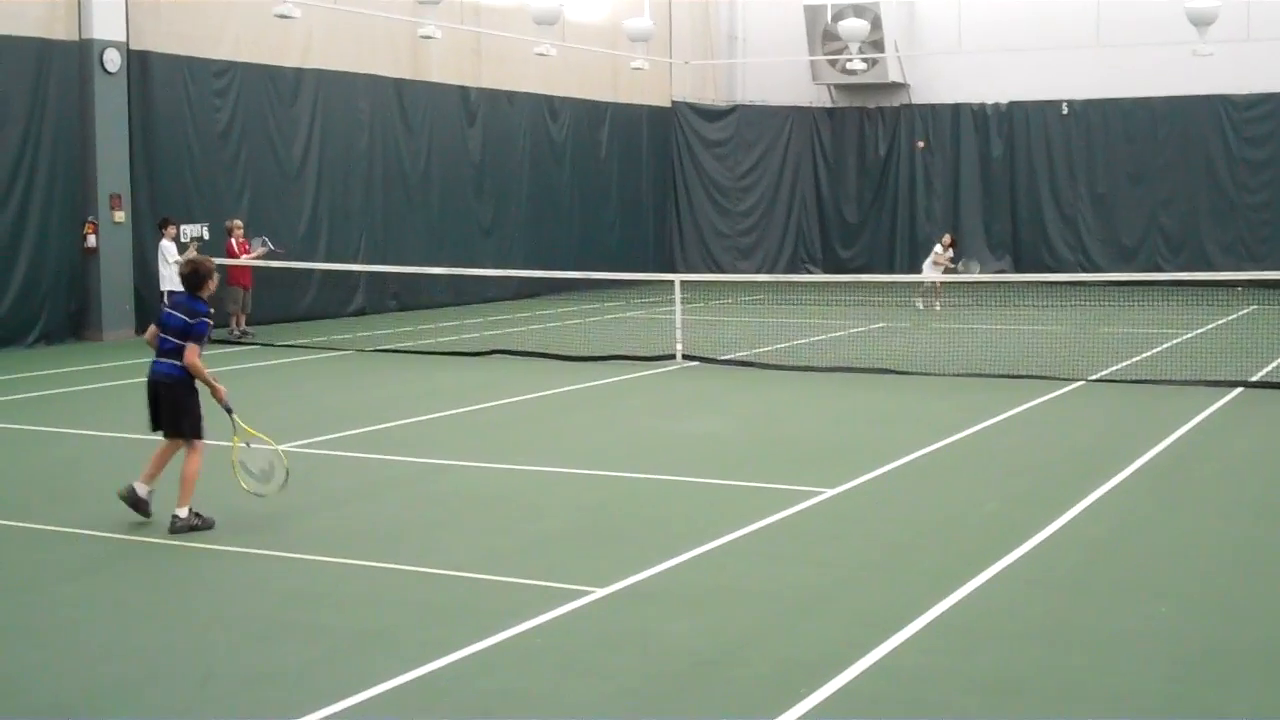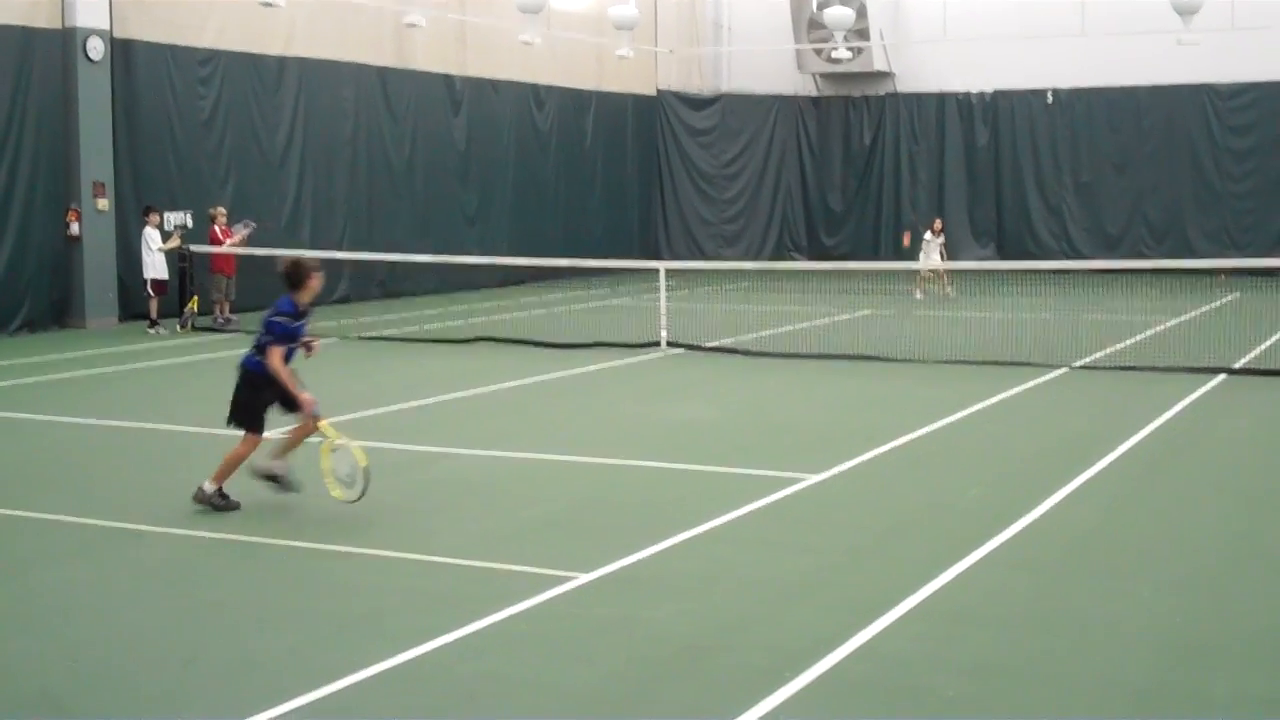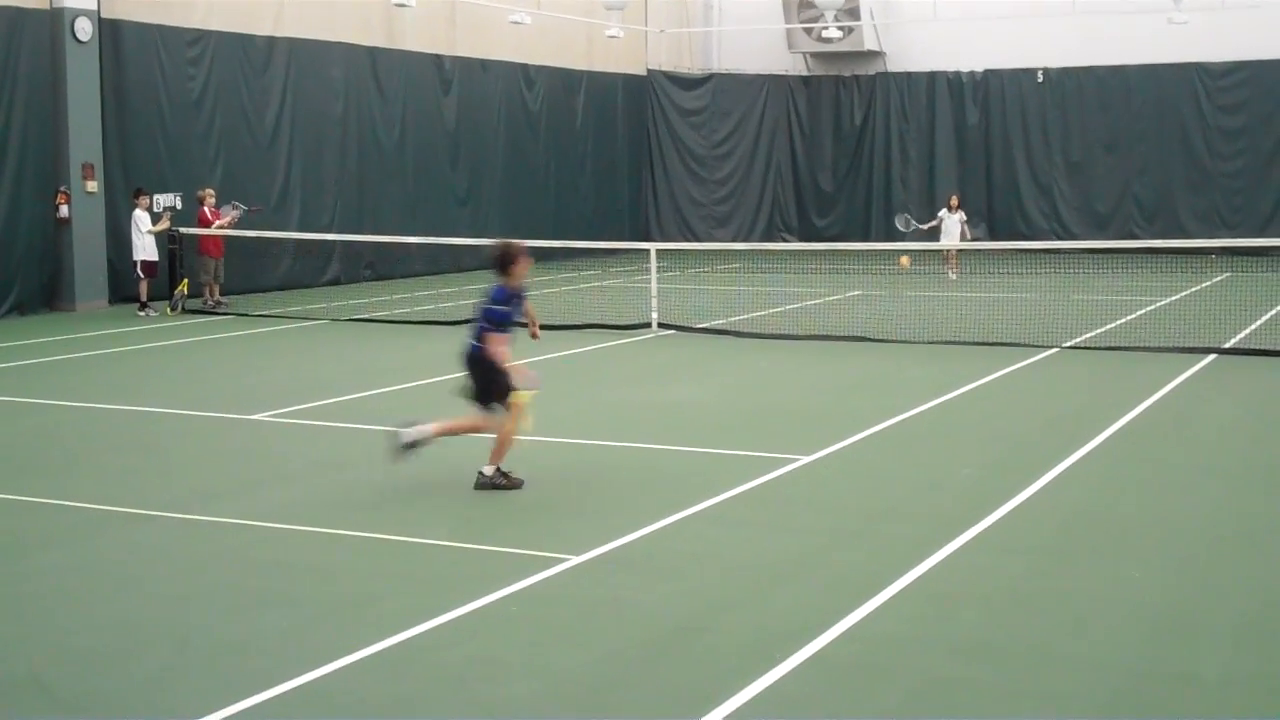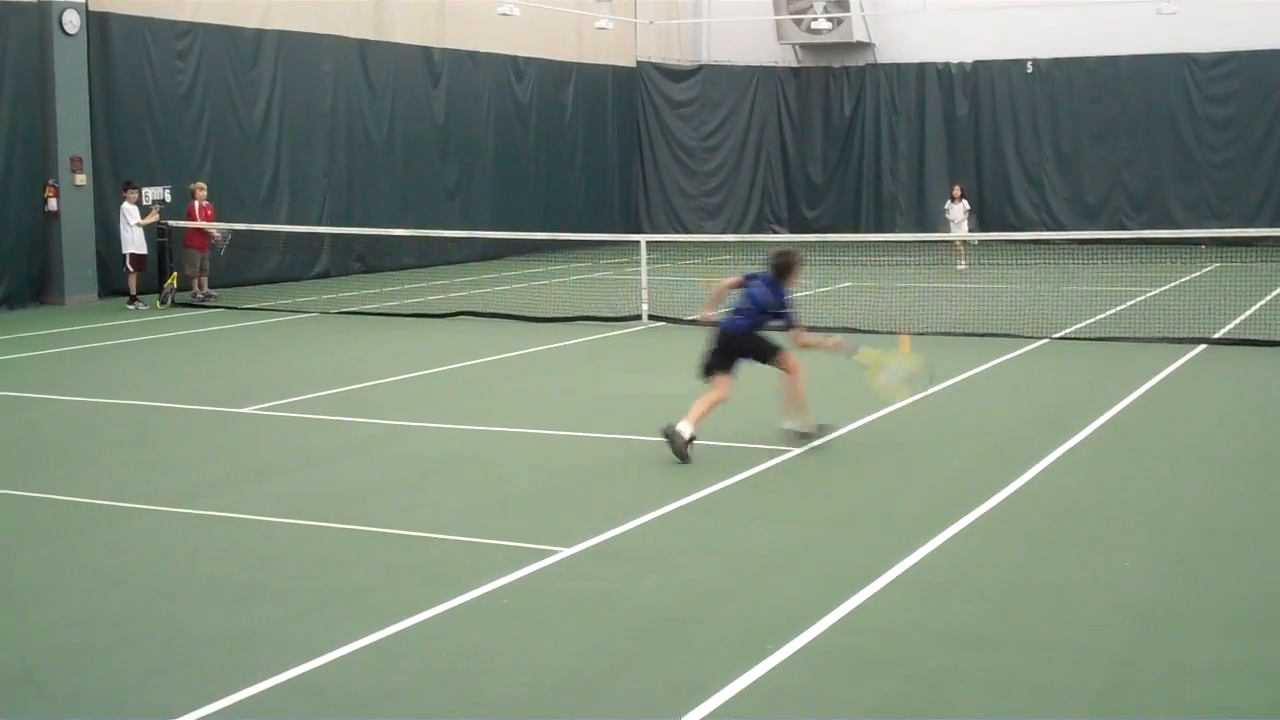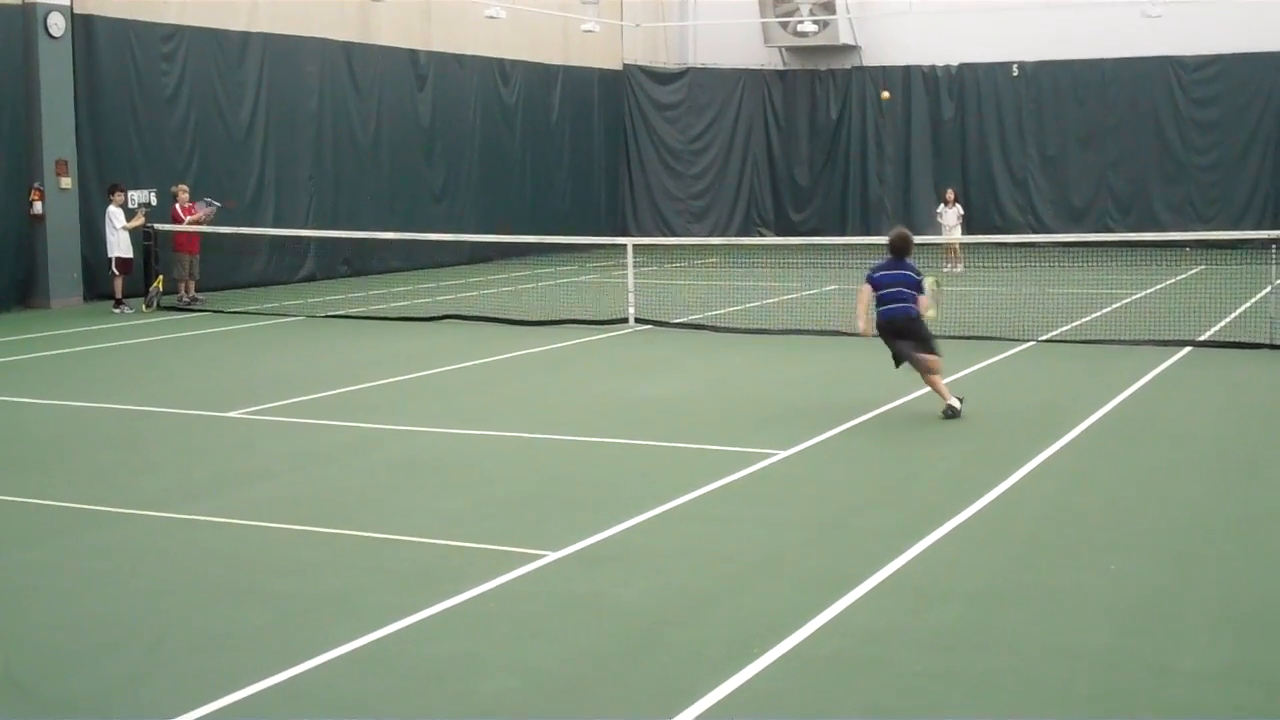
dt=0.5s
person 1, frame 1
left shoulder: (175, 301)
right shoulder: (202, 314)
left elbow: (150, 337)
right elbow: (192, 360)
right wrist: (213, 385)
left hip: (157, 378)
right hip: (177, 383)
left knee: (173, 440)
right knee: (194, 448)
left ankle: (139, 488)
right ankle: (182, 514)
person 1, frame 2
left shoulder: (301, 308)
right shoulder: (283, 315)
right elbow: (274, 361)
left wrist: (305, 344)
right wrist: (298, 393)
left hip: (273, 374)
right hip: (257, 375)
left knee: (313, 419)
right knee: (252, 440)
left ankle: (272, 465)
right ankle: (209, 490)
person 1, frame 3
left shoulder: (516, 291)
right shoulder: (500, 301)
left elbow: (525, 305)
right elbow: (494, 346)
left wrist: (533, 324)
right wrist: (515, 370)
left hip: (481, 360)
right hip: (481, 360)
left knee: (487, 423)
right knee: (515, 409)
left ankle: (418, 432)
right ankle: (489, 472)
person 1, frame 4
left shoulder: (760, 278)
right shoulder: (780, 302)
left elbow: (726, 284)
right elbow: (801, 341)
left wrist: (709, 309)
right wrist: (828, 343)
left hip: (726, 332)
right hip: (742, 336)
left knee: (719, 391)
right knee: (793, 366)
left ankle: (683, 431)
right ankle: (800, 425)
person 1, frame 5
left shoulder: (876, 271)
right shoulder: (914, 273)
left elbow: (864, 294)
right elbow: (922, 307)
left wrist: (862, 321)
left hip: (885, 323)
right hip: (909, 319)
left knee: (927, 369)
right knee: (932, 362)
left ankle: (951, 401)
